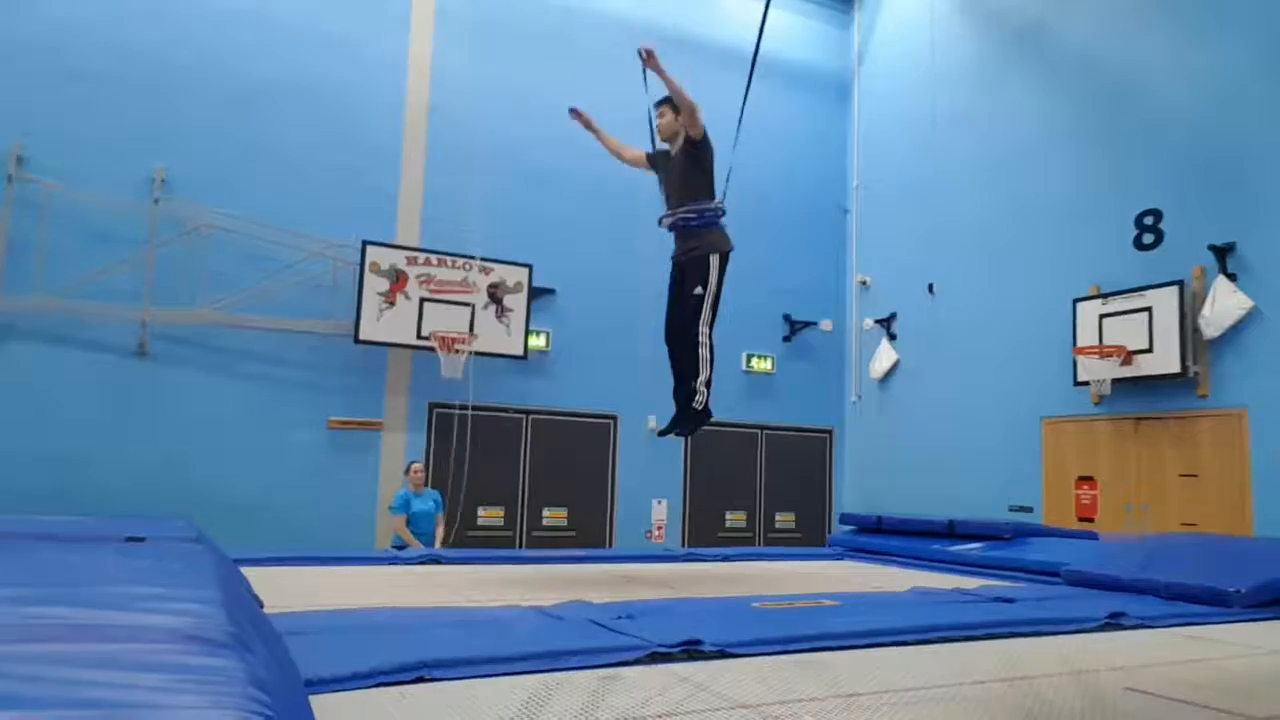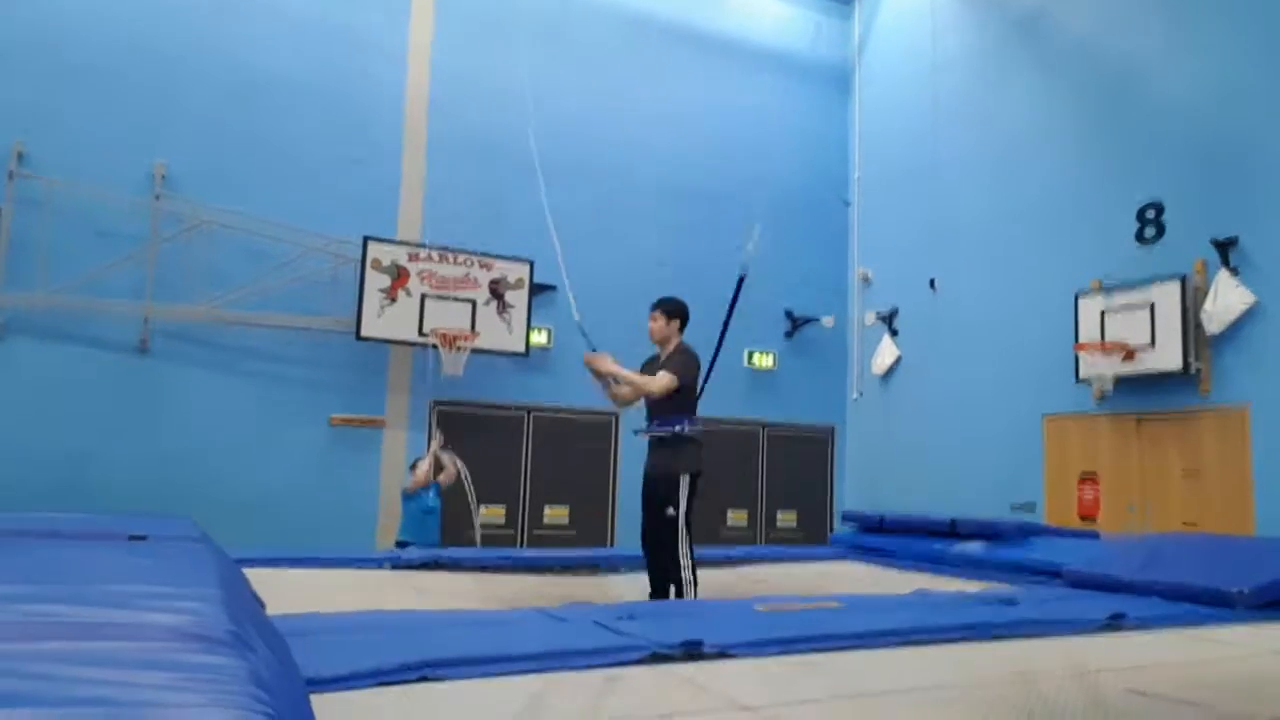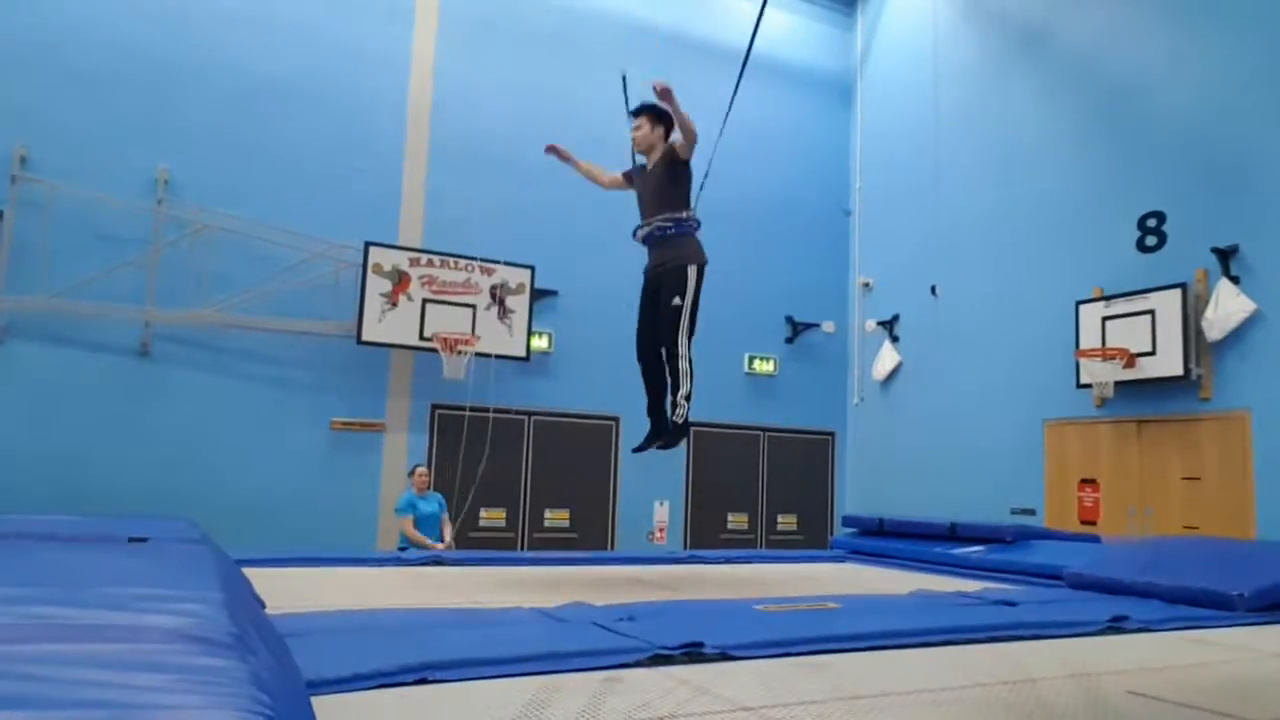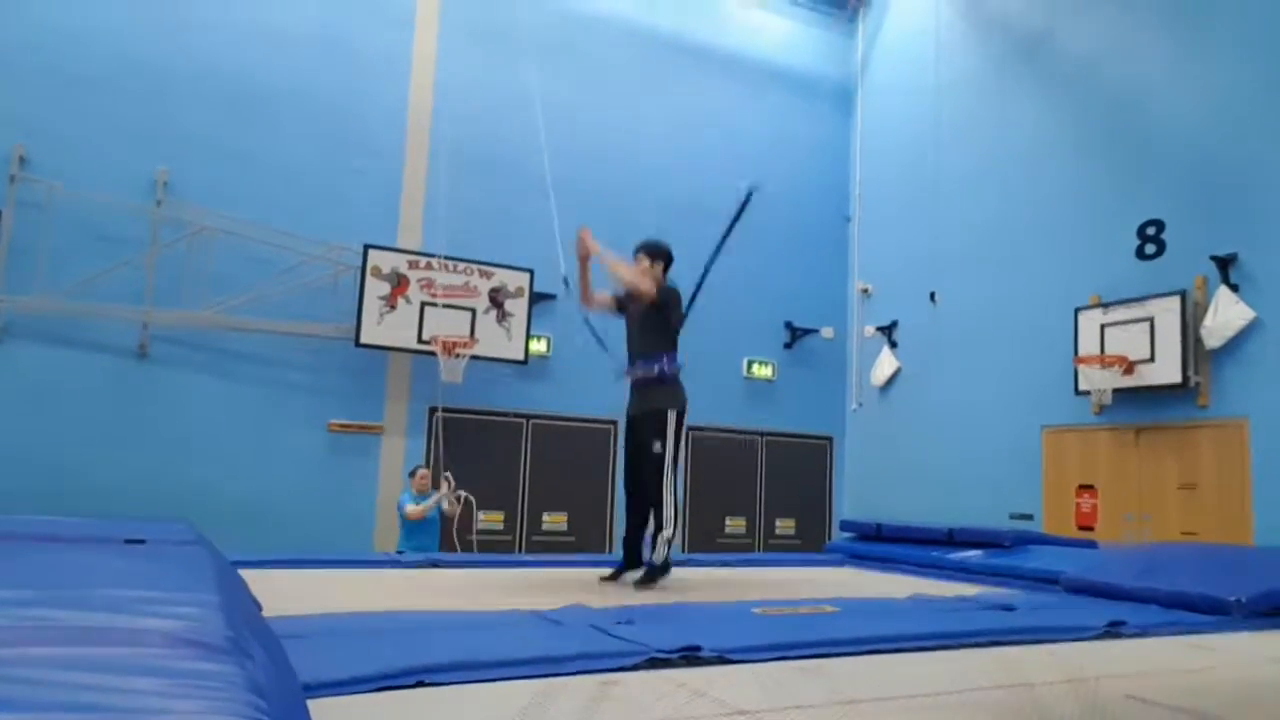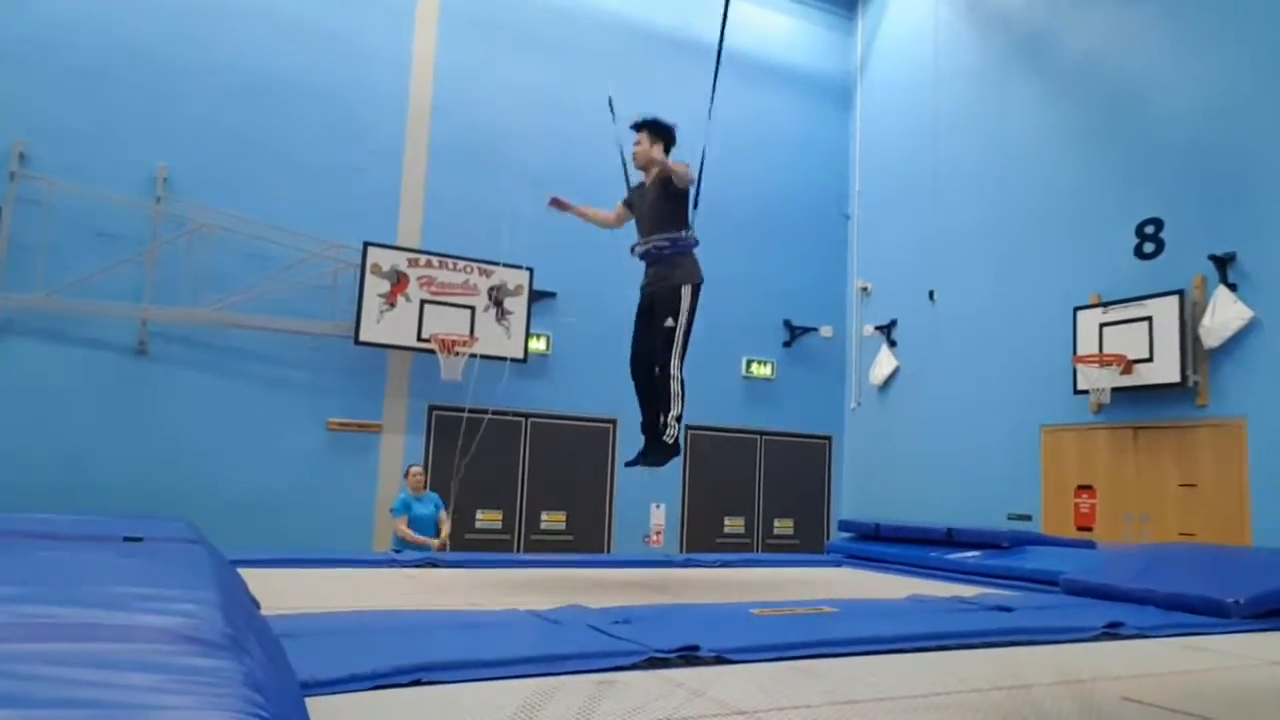
dt=0.7s
person 1, frame 1
left shoulder: (696, 145)
right shoulder: (664, 158)
left elbow: (690, 108)
right elbow: (626, 155)
left wrist: (659, 72)
right wrist: (593, 128)
left hip: (708, 247)
right hip: (683, 250)
left knee: (696, 329)
right knee: (675, 333)
left ankle: (699, 405)
right ankle: (684, 407)
person 1, frame 2
left shoulder: (685, 359)
right shoulder: (653, 362)
left elbow: (656, 389)
right elbow: (623, 400)
left wrist: (613, 370)
right wrist: (604, 378)
left hip: (679, 464)
right hip: (657, 461)
left knee: (676, 544)
right knee: (652, 541)
right ankle: (659, 599)
person 1, frame 3
left shoulder: (674, 158)
right shoulder: (640, 172)
left elbow: (690, 135)
right elbow: (605, 180)
left wrist: (670, 102)
right wrist: (568, 158)
left hip: (682, 260)
right hip: (656, 264)
left knee: (675, 344)
right knee: (647, 348)
left ankle: (678, 419)
right ankle: (658, 424)
person 1, frame 4
left shoulder: (667, 296)
right shoulder: (633, 304)
left elbow: (637, 284)
right elbow: (590, 301)
left wrist: (602, 254)
right wrist: (585, 266)
left hip: (664, 403)
right hip: (639, 403)
left knee: (659, 486)
right knee: (634, 487)
left ankle: (660, 559)
right ankle: (631, 557)
person 1, frame 5
left shoulder: (670, 181)
right shoulder: (639, 191)
left elbow: (686, 176)
right elbow: (612, 219)
left wrist: (665, 161)
right wrist: (573, 209)
left hip: (679, 279)
right hip: (652, 281)
left knee: (668, 364)
right knee: (641, 364)
left ankle: (668, 440)
right ankle: (653, 440)
